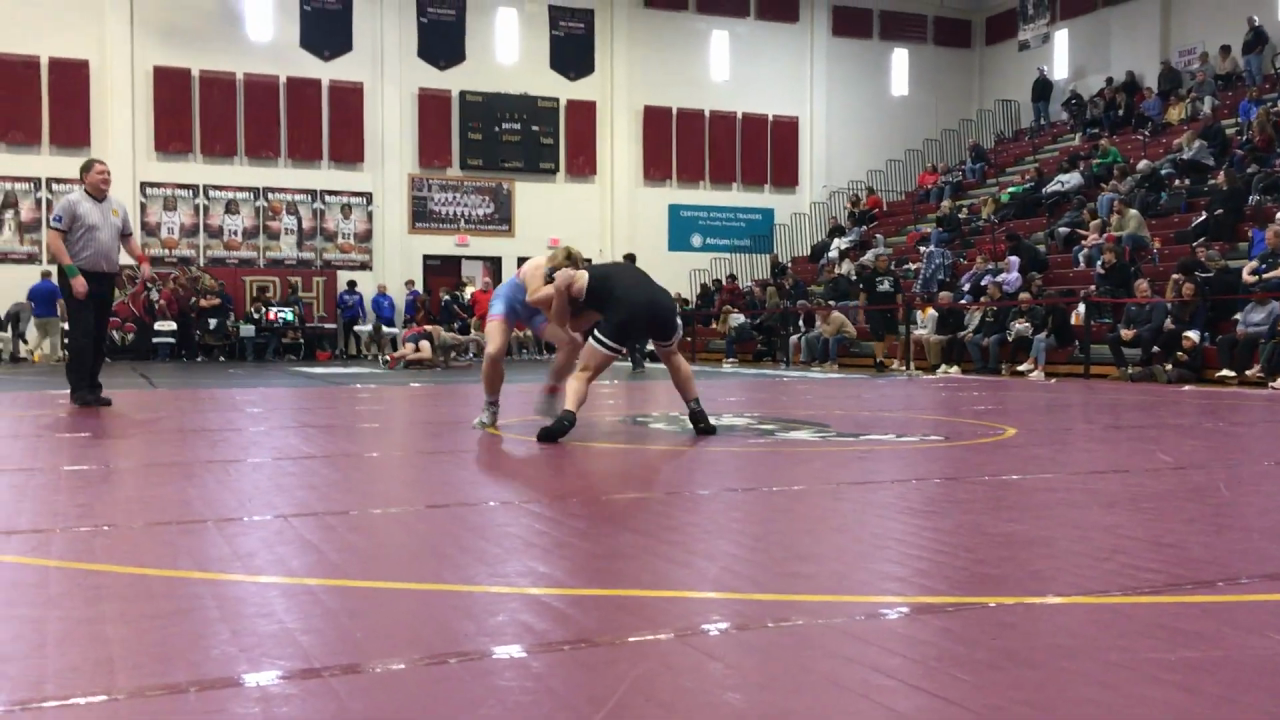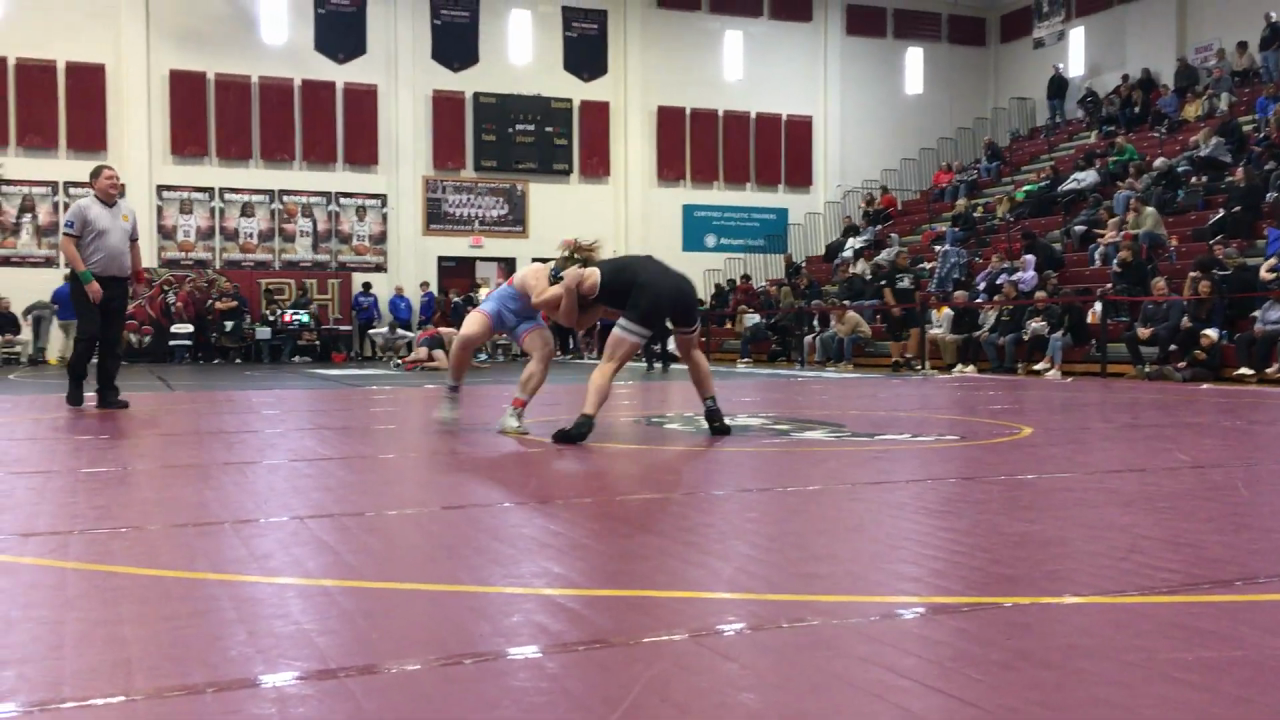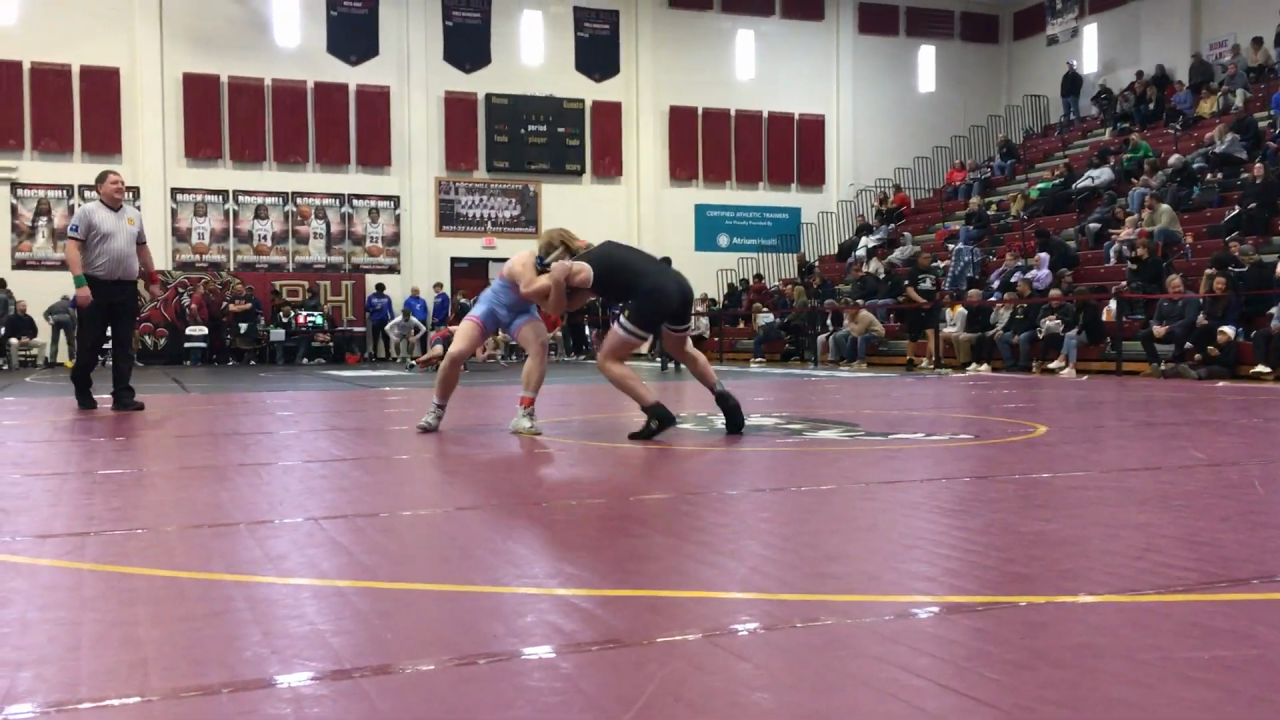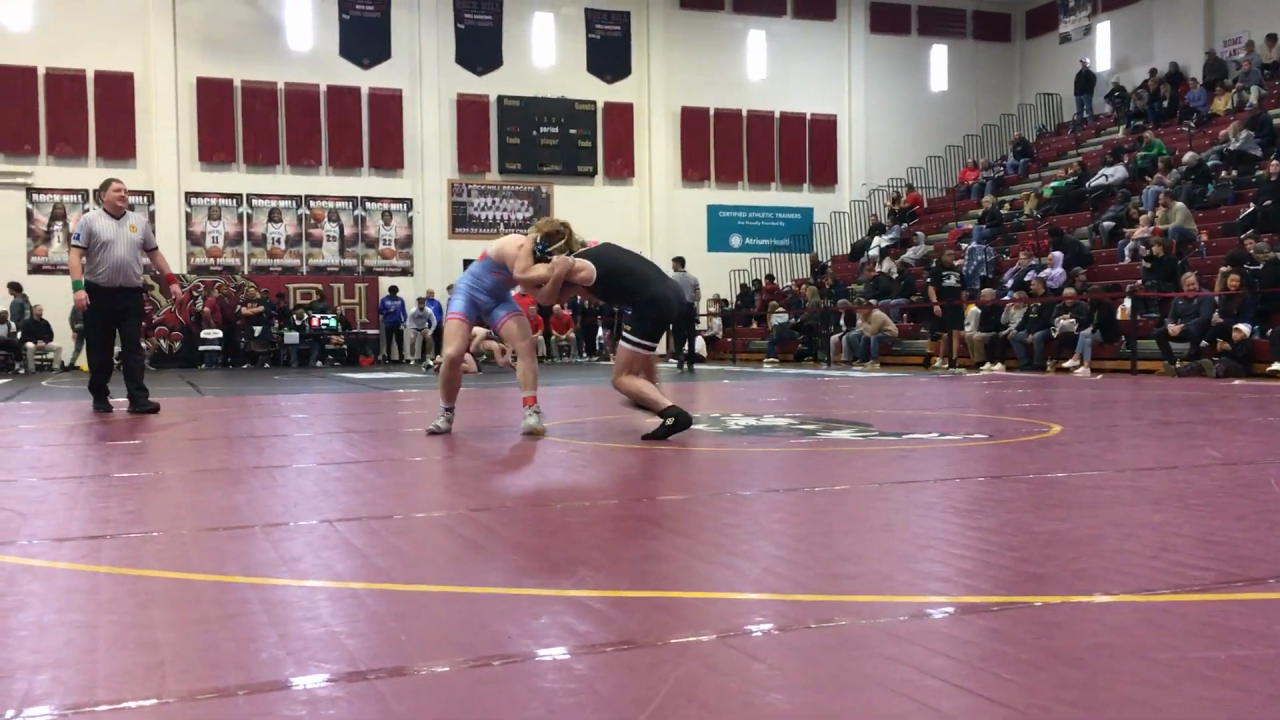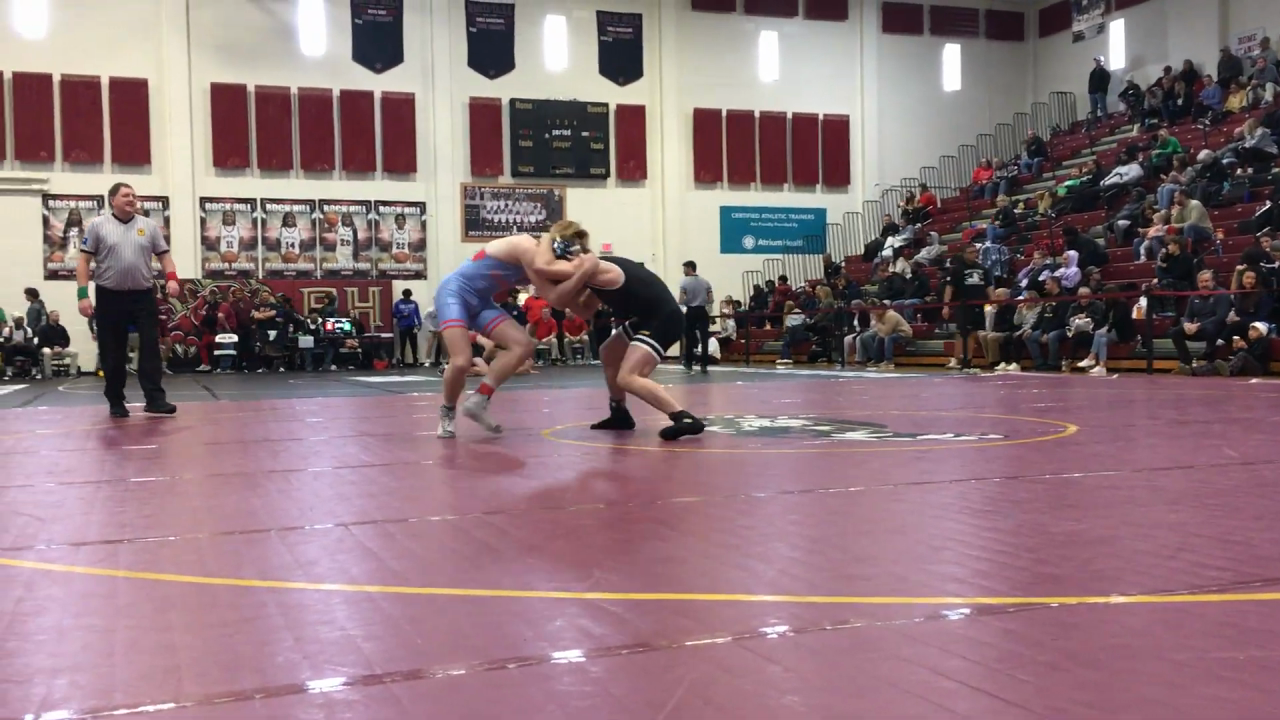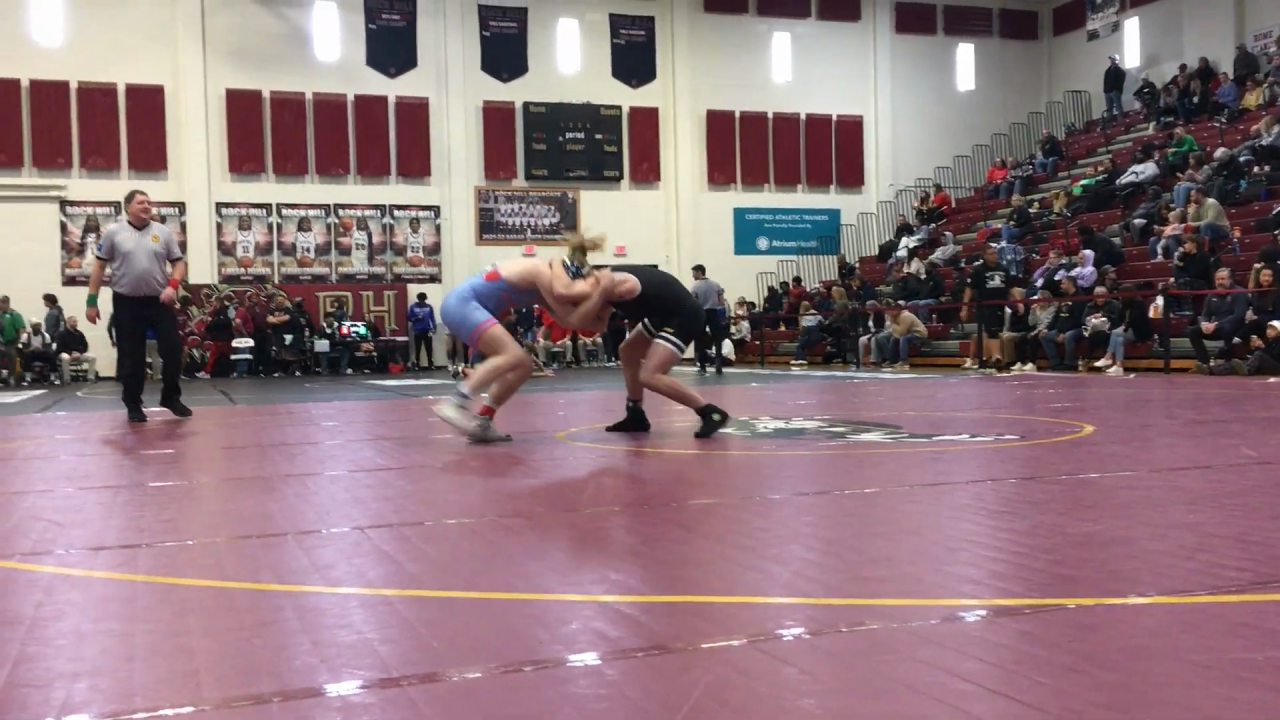
dt=0.2s
person 1, frame 1
left shoulder: (118, 206)
right shoulder: (71, 202)
left elbow: (128, 239)
right elbow: (54, 240)
left wrist: (143, 262)
right wrist: (73, 274)
left hip: (105, 279)
right hip: (77, 278)
left knee: (99, 335)
right knee: (82, 331)
left ankle: (91, 389)
right ankle: (78, 388)
person 1, frame 2
left shoulder: (127, 211)
right shoulder: (82, 208)
left elbow: (133, 246)
right elbow: (68, 246)
left wrist: (139, 278)
right wrist: (88, 280)
left hip: (118, 284)
right hip: (88, 283)
left knee: (112, 342)
right knee: (88, 335)
left ankle: (107, 394)
right ankle: (76, 384)
person 1, frame 3
left shoulder: (134, 215)
right shoulder: (87, 212)
left elbow: (142, 249)
right elbow: (72, 249)
left wrist: (152, 280)
right wrist: (80, 283)
left hip: (126, 287)
right hip: (95, 286)
left knee: (124, 345)
right knee: (90, 342)
left ankle: (123, 397)
right ankle: (82, 391)
person 1, frame 4
left shoulder: (139, 222)
right shoulder: (89, 220)
left elbow: (154, 253)
right elbow: (76, 256)
left wrist: (171, 281)
right wrist: (78, 287)
left hip: (132, 293)
right hip: (99, 293)
left knee: (133, 347)
right knee: (100, 349)
left ankle: (138, 399)
right ankle: (100, 397)
person 1, frame 5
left shoulder: (148, 225)
right shoulder: (98, 225)
left elbow: (165, 255)
right elbow: (84, 261)
left wrist: (172, 278)
right wrist: (83, 295)
left hip: (143, 295)
right hip: (110, 296)
left knee: (150, 345)
right knee: (113, 352)
left ankle: (155, 398)
right ankle: (116, 402)
person 1, frame 6
left shoulder: (163, 232)
right shoulder: (114, 233)
left elbow: (178, 263)
right elbow: (99, 267)
left wrist: (173, 287)
right wrist: (92, 301)
left hip: (159, 301)
right hip: (126, 303)
left knee: (172, 349)
right knee: (131, 358)
left ankle: (171, 398)
right ankle: (133, 407)
person 2, frame 1
right shoulder: (538, 267)
right elbow: (533, 298)
left hip: (535, 309)
right hip: (507, 301)
left knee: (573, 344)
right knee: (494, 353)
left ankle: (549, 398)
right ankle: (490, 407)
person 2, frame 2
right shoulder: (537, 272)
left elbow: (567, 320)
right elbow: (538, 301)
right wrist: (566, 287)
left hip: (523, 317)
right hip: (497, 306)
left knee: (544, 353)
right knee: (466, 338)
left ankle: (513, 414)
right ankle: (452, 395)
person 2, frame 3
right shoulder: (523, 262)
left elbow: (555, 309)
right elbow: (529, 289)
left wrist: (558, 282)
right wrist: (555, 278)
left hip: (521, 311)
right hip: (491, 304)
left knee: (539, 346)
right knee: (456, 353)
left ankle: (525, 415)
right ankle: (436, 412)
person 2, frame 4
right shoulder: (515, 245)
right elbow: (523, 276)
right wrist: (555, 269)
left hip: (499, 300)
right hip: (468, 293)
left knee: (526, 345)
right knee: (453, 353)
left ankle: (532, 413)
right ankle: (446, 415)
person 2, frame 5
left shoulder: (537, 269)
right shoulder: (526, 245)
right elbow: (542, 267)
right wrist: (582, 267)
left hip: (479, 301)
right hip: (454, 291)
left knee: (523, 345)
right knee: (460, 363)
left ankle: (478, 401)
right ankle: (448, 413)
person 2, frame 6
left shoulder: (545, 288)
right shoulder: (540, 270)
left elbow: (572, 320)
right elbow: (568, 307)
right wrist: (596, 284)
left hip: (475, 312)
right hip: (460, 303)
left knee: (523, 367)
right knee: (515, 357)
left ankle: (481, 420)
right ankle: (457, 404)
person 3, frame 1
left shoulder: (575, 281)
left hip: (626, 309)
right hip: (661, 303)
left knee: (583, 372)
right knee: (671, 356)
left ankle: (566, 419)
right ankle: (699, 417)
person 3, frame 2
left shoulder: (585, 280)
left hip: (651, 294)
right hip: (683, 287)
left knee: (608, 365)
right knee: (690, 352)
left ankle: (584, 421)
right ankle: (714, 415)
person 3, frame 3
left shoulder: (578, 271)
right shoulder: (606, 248)
left hip: (653, 296)
right hip: (679, 287)
left knee: (607, 360)
right knee: (681, 350)
left ankle: (658, 414)
right ankle: (725, 399)
person 3, frame 4
left shoulder: (575, 267)
right shoulder: (601, 250)
left wrist: (528, 246)
left hip: (653, 304)
right hip: (672, 296)
left knee: (622, 377)
left ankle: (674, 416)
right ankle: (651, 395)
person 3, frame 5
left shoulder: (601, 272)
right shoulder: (598, 269)
left elbow: (555, 299)
right elbow: (585, 310)
left hip: (664, 320)
left knee: (626, 379)
right knee: (608, 355)
left ankle: (684, 418)
right ankle: (619, 415)
person 3, frame 6
left shoulder: (613, 286)
right shoulder: (606, 278)
left hip: (685, 315)
left knee: (648, 377)
right knee: (628, 353)
left ankle: (711, 412)
right ankle: (635, 416)
